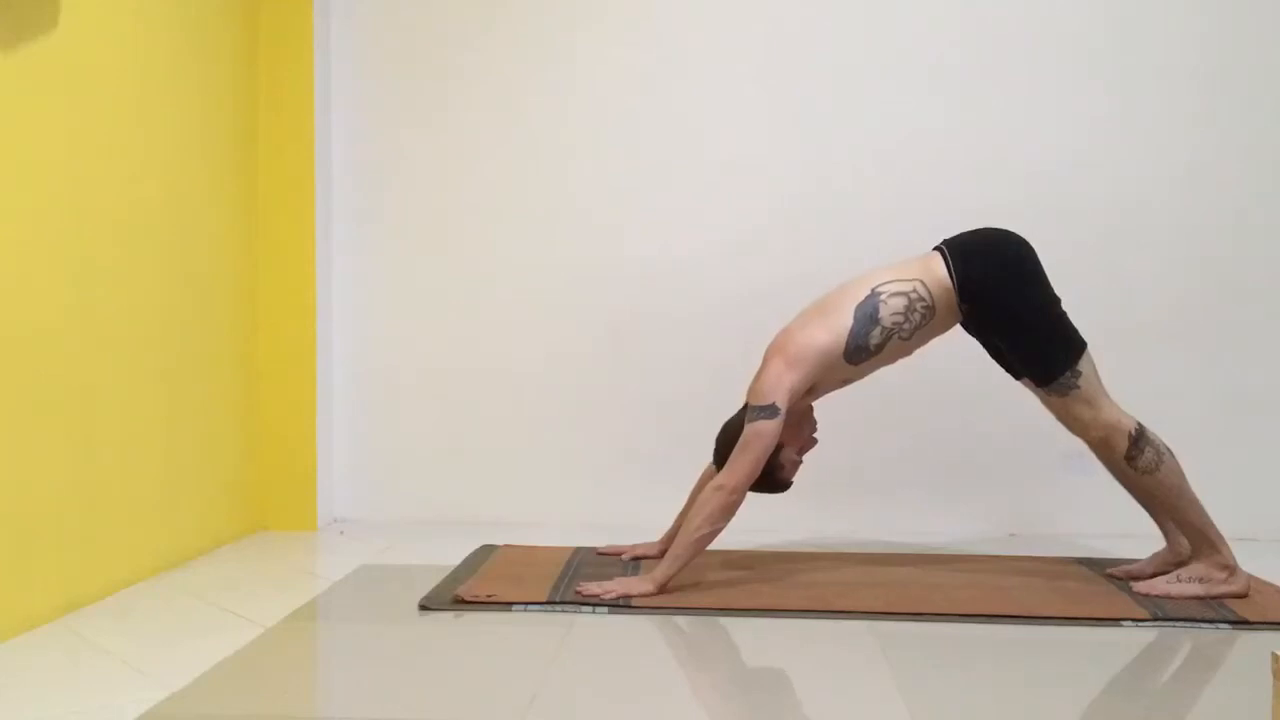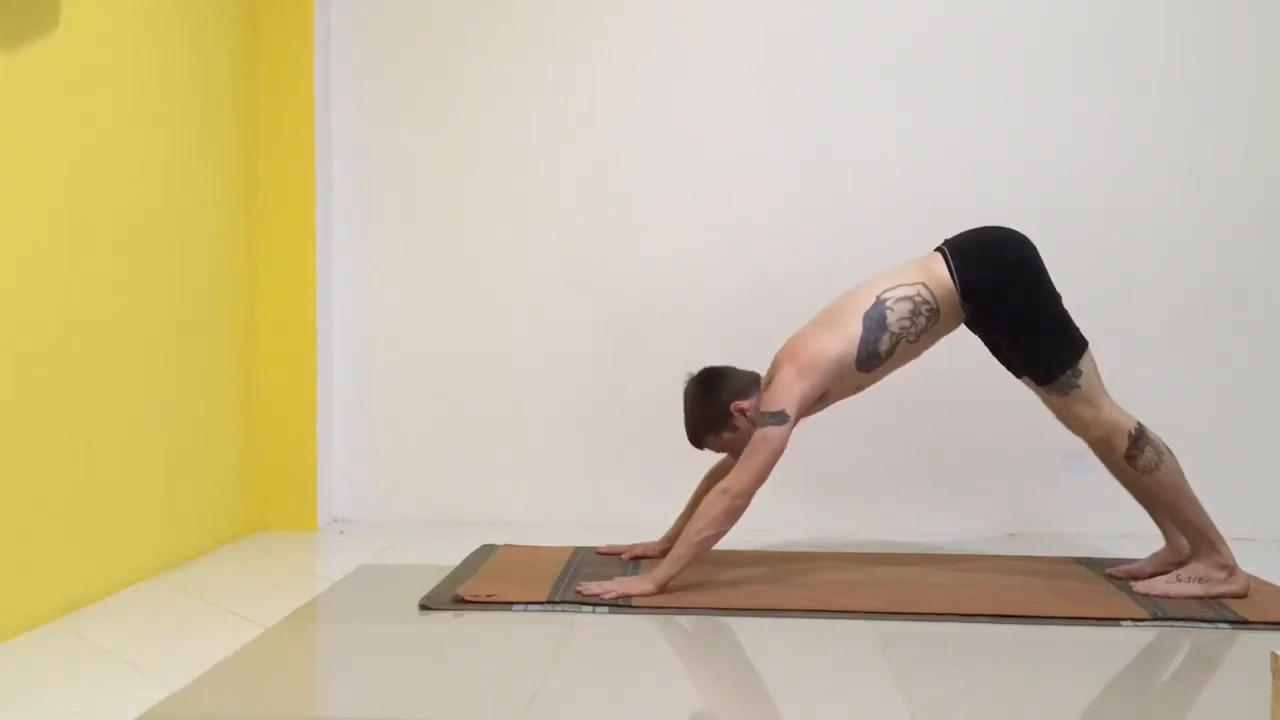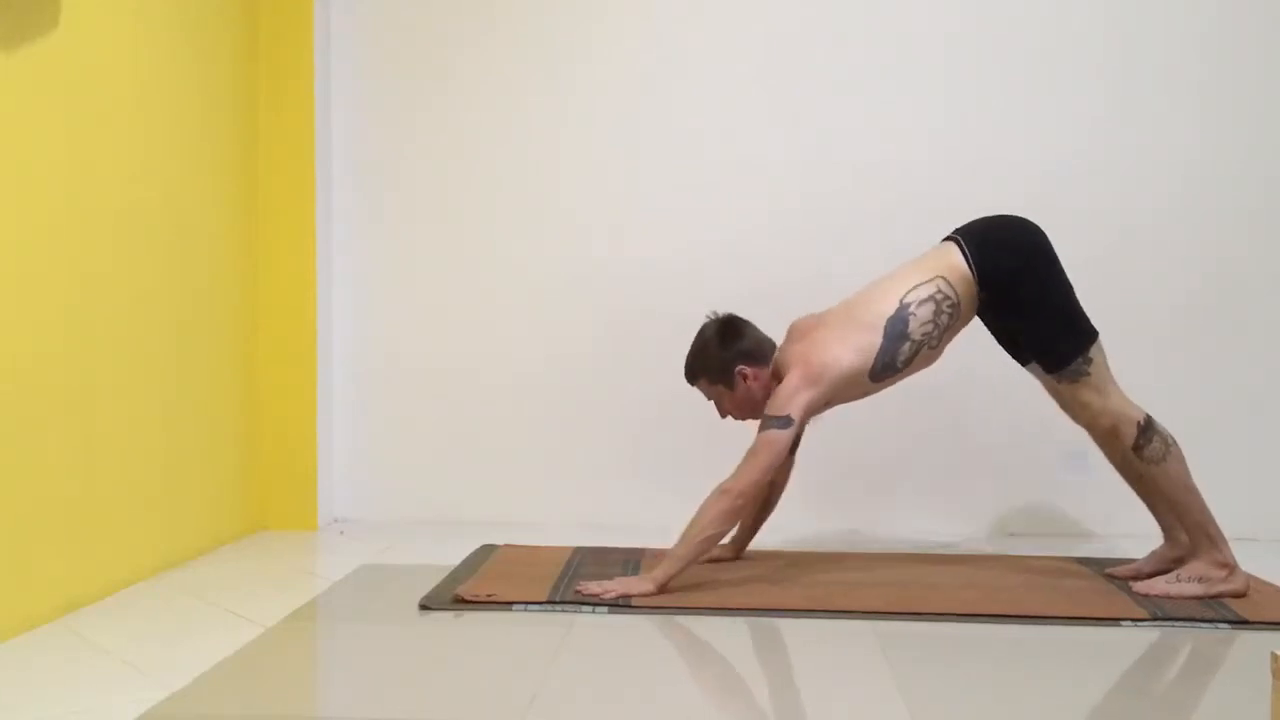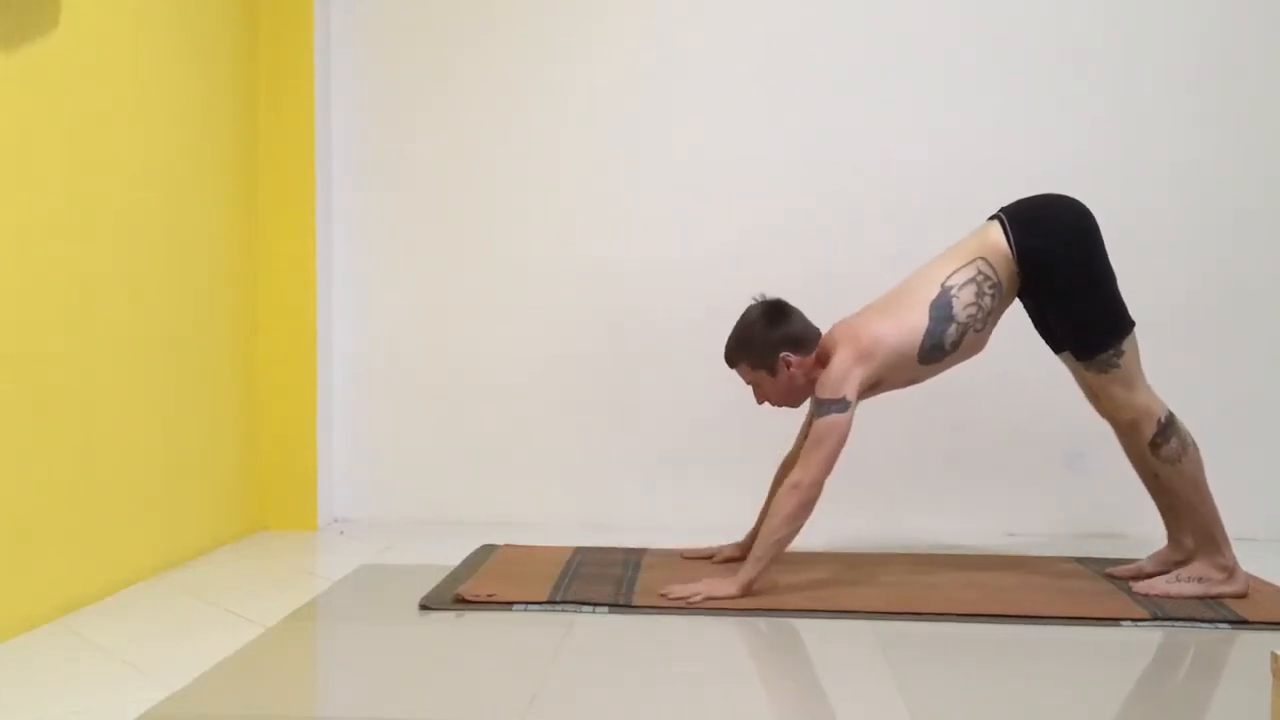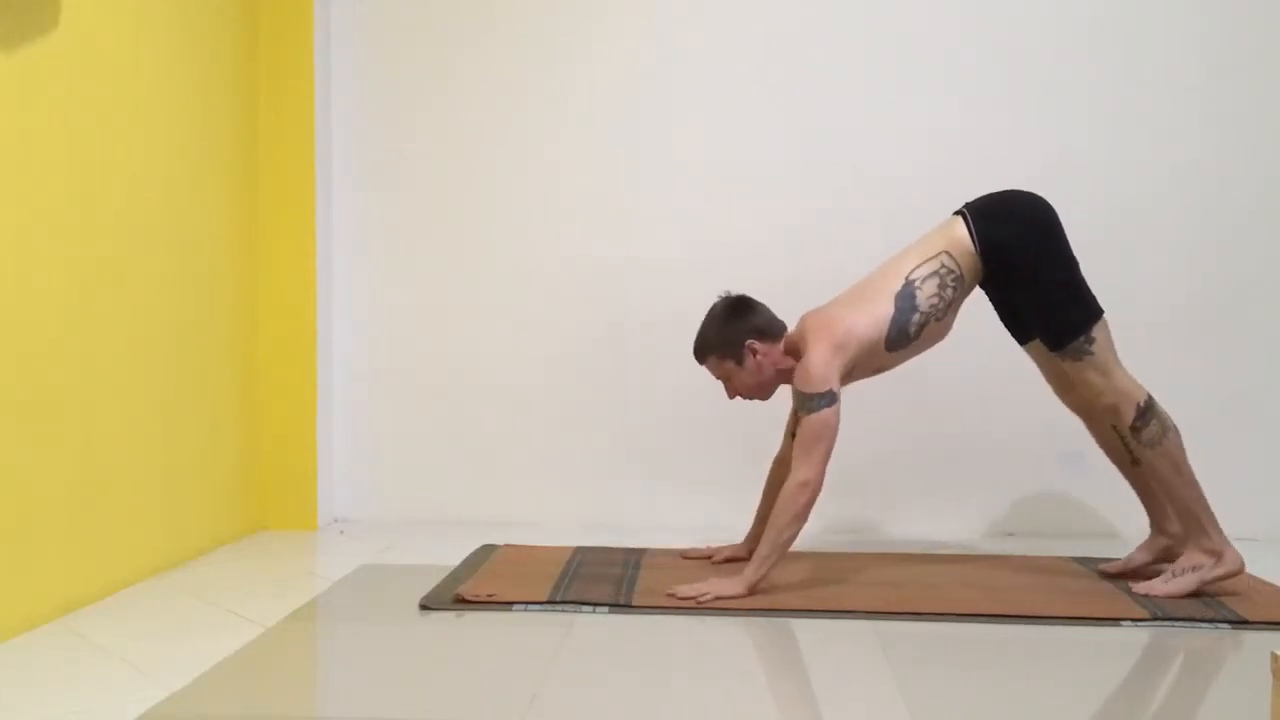
dt=1s
person 1, frame 1
left shoulder: (779, 381)
right shoulder: (783, 378)
left elbow: (728, 487)
right elbow: (719, 470)
left wrist: (655, 578)
right wrist: (665, 541)
left hip: (988, 270)
right hip: (974, 276)
left knee: (1097, 419)
right knee: (1091, 421)
left ankle: (1219, 561)
right ankle: (1180, 544)
person 1, frame 2
left shoulder: (789, 387)
right shoulder: (780, 378)
left elbow: (734, 494)
right elbow: (723, 475)
left wrist: (657, 578)
right wrist: (667, 541)
left hip: (990, 270)
right hip: (976, 277)
left knee: (1098, 419)
right knee: (1088, 421)
left ankle: (1218, 561)
right ankle: (1178, 545)
person 1, frame 3
left shoulder: (802, 378)
right shoulder: (796, 339)
left elbow: (736, 490)
right elbow: (775, 468)
left wrist: (657, 577)
right wrist: (736, 546)
left hip: (1001, 259)
right hip: (984, 266)
left knee: (1105, 410)
right knee: (1091, 412)
left ankle: (1217, 560)
right ankle: (1178, 544)
person 1, frame 4
left shoulder: (845, 365)
right shoulder: (832, 353)
left elbow: (805, 484)
right elbow: (797, 461)
left wrist: (741, 580)
right wrist: (748, 543)
left hip: (1046, 239)
right hip: (1025, 248)
left knee: (1129, 405)
right knee: (1117, 406)
left ankle: (1219, 562)
right ankle: (1183, 545)
person 1, frame 5
left shoulder: (818, 356)
right shoulder: (806, 347)
left elbow: (805, 481)
right elbow: (787, 457)
left wrist: (749, 579)
right wrist: (751, 544)
left hip: (1009, 230)
right hip: (993, 241)
left knee: (1106, 390)
right knee: (1083, 396)
left ankle: (1210, 546)
right ankle: (1168, 530)
